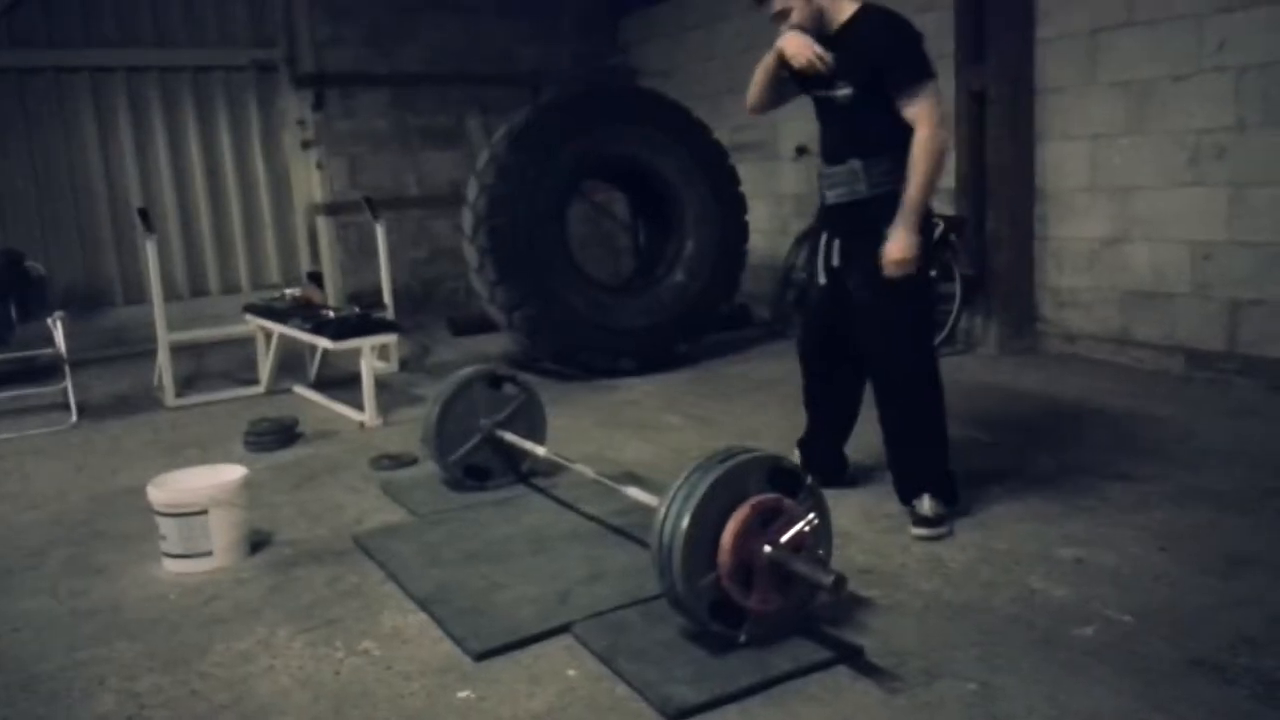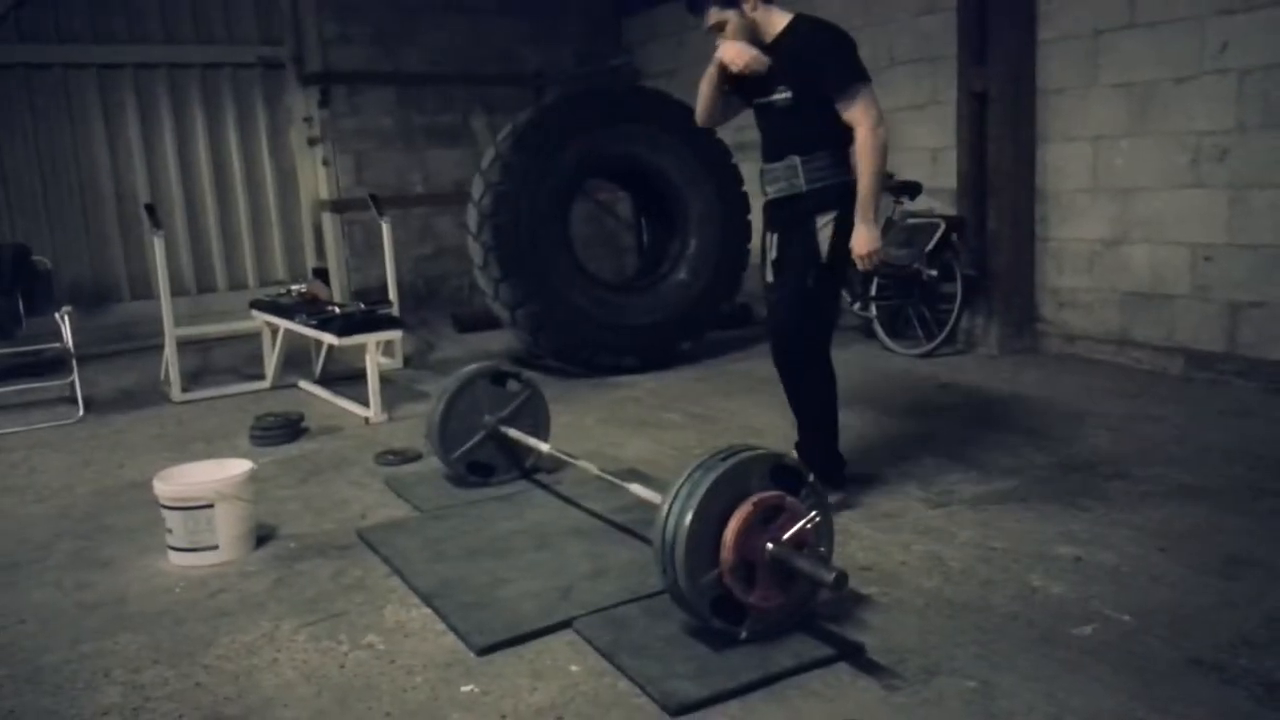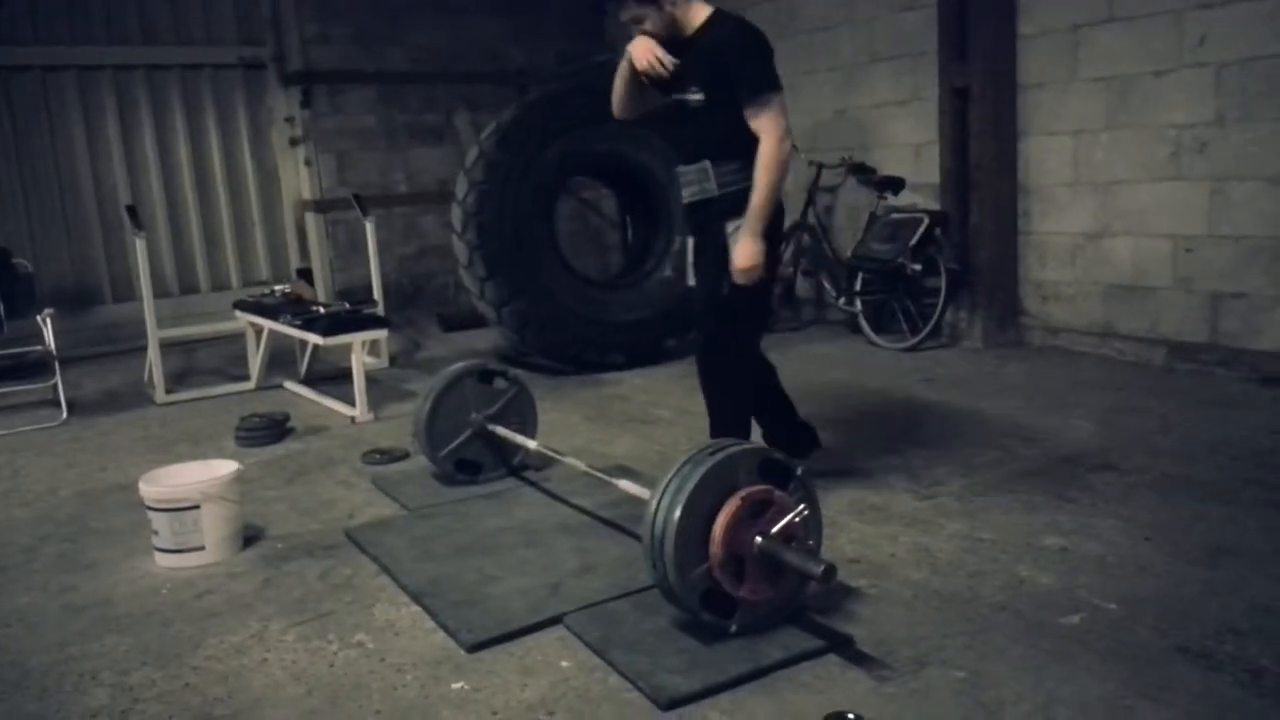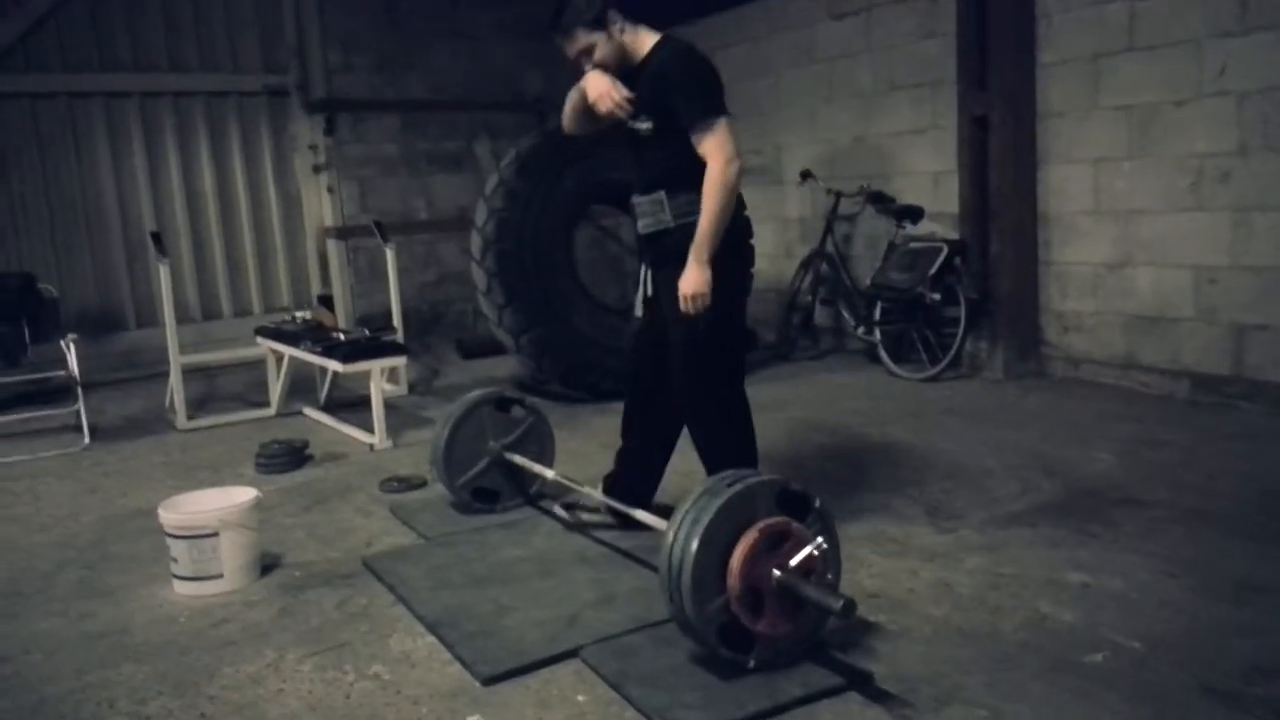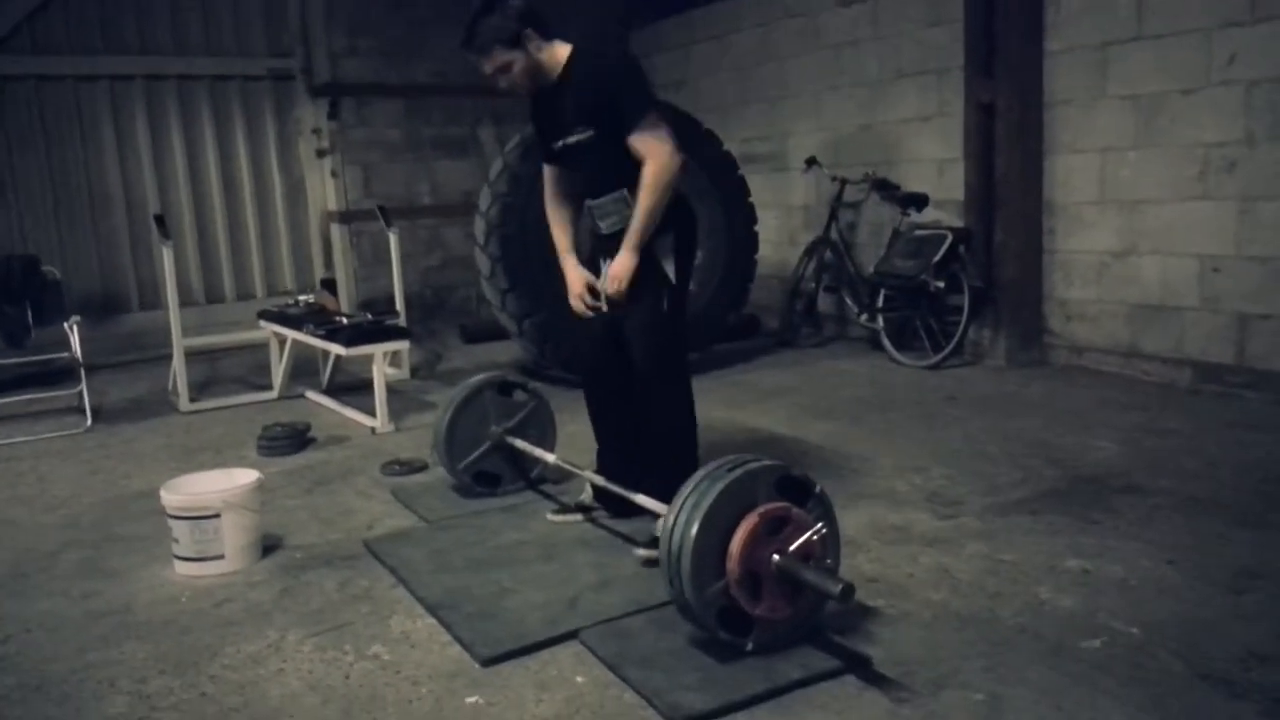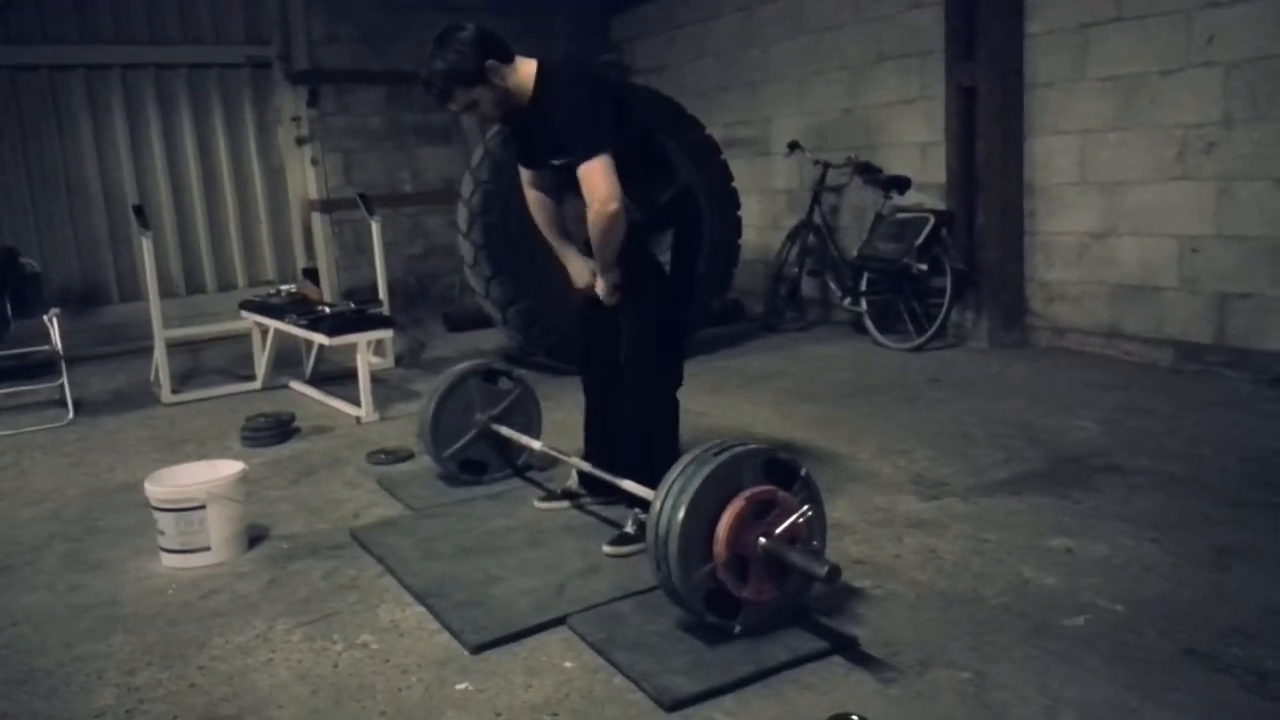
dt=0.5s
person 1, frame 1
right shoulder: (814, 46)
left elbow: (930, 127)
right elbow: (757, 103)
left wrist: (907, 226)
right wrist: (780, 48)
left hip: (883, 223)
right hip: (836, 221)
left knee: (899, 359)
right knee: (821, 346)
left ankle: (928, 490)
right ankle: (819, 457)
person 1, frame 2
left shoulder: (817, 42)
right shoulder: (752, 59)
left elbow: (869, 127)
right elbow: (708, 117)
left wrist: (866, 220)
right wrist: (719, 59)
left hip: (823, 214)
right hip: (783, 216)
left knee: (796, 340)
right knee: (796, 341)
left ankle: (820, 468)
right ankle: (817, 461)
person 1, frame 3
left shoulder: (733, 40)
right shoulder: (673, 50)
left elbow: (775, 138)
right elbow: (625, 110)
left wrist: (753, 233)
right wrist: (632, 55)
left hip: (738, 219)
right hip: (707, 218)
left knee: (721, 350)
right knee: (733, 345)
right ankle: (792, 439)
person 1, frame 4
left shoulder: (678, 67)
right shoulder: (630, 75)
left elbow: (724, 162)
right elbow: (574, 125)
left wrist: (699, 262)
right wrist: (589, 82)
left hip: (698, 255)
right hip: (661, 252)
left knee: (707, 389)
right knee: (648, 382)
right ankle: (626, 495)
person 1, frame 5
left shoulder: (603, 71)
right shoulder: (543, 100)
left elbow: (664, 159)
right elbow: (557, 188)
left wrist: (632, 251)
right wrist: (570, 262)
left hip: (653, 240)
right hip: (604, 249)
left knee: (656, 371)
right knee: (601, 371)
left ankle: (675, 505)
right ankle: (615, 488)
person 1, frame 6
left shoulder: (570, 96)
right shoulder: (521, 109)
left elbow: (605, 204)
right elbow: (537, 188)
left wrist: (606, 272)
right wrist: (572, 257)
right hip: (621, 228)
left knee: (644, 364)
right knee: (598, 355)
left ankle: (654, 502)
right ankle: (601, 475)
